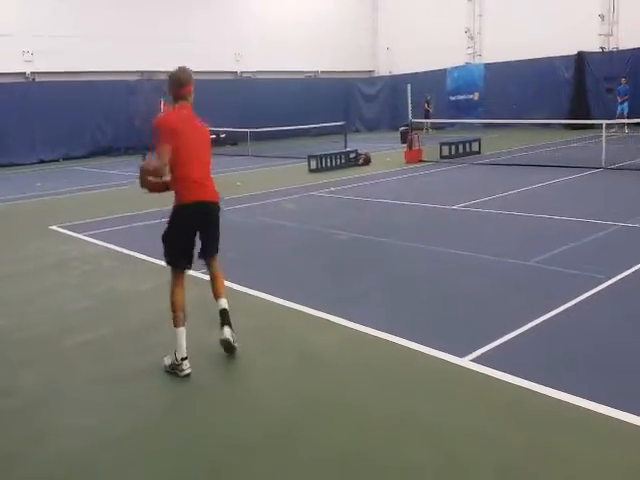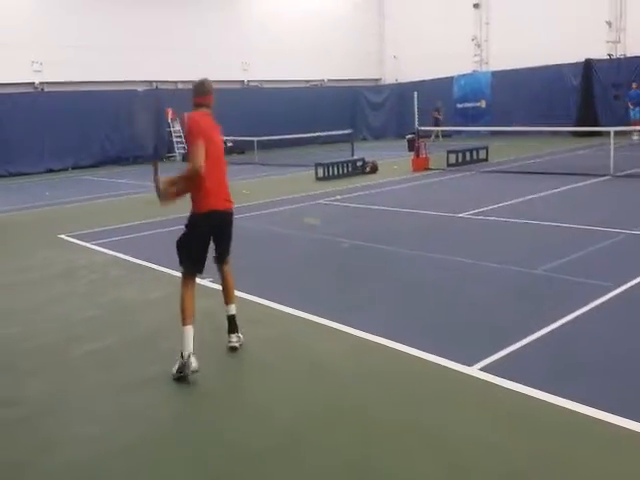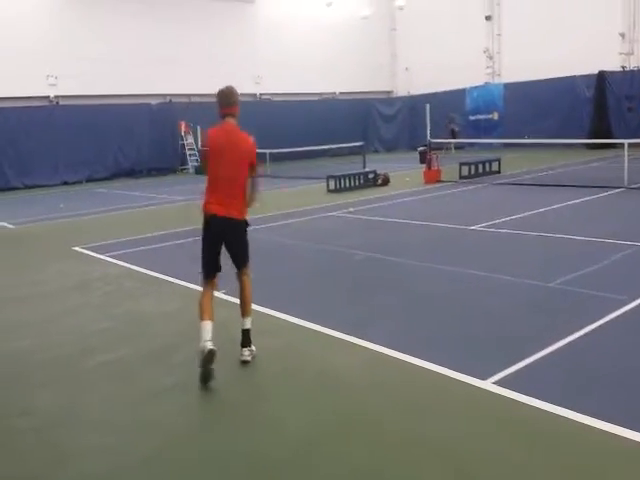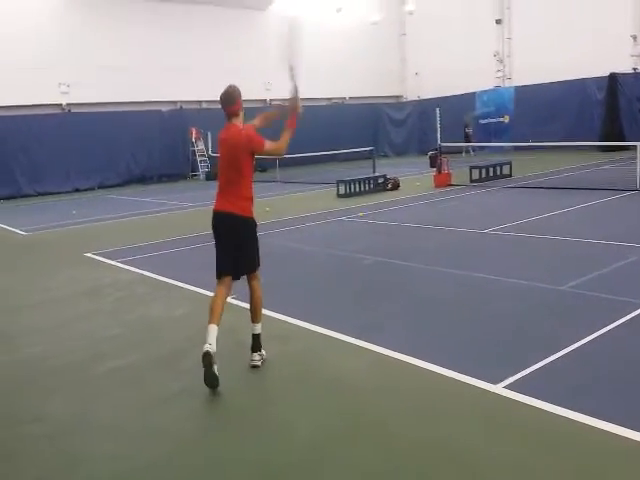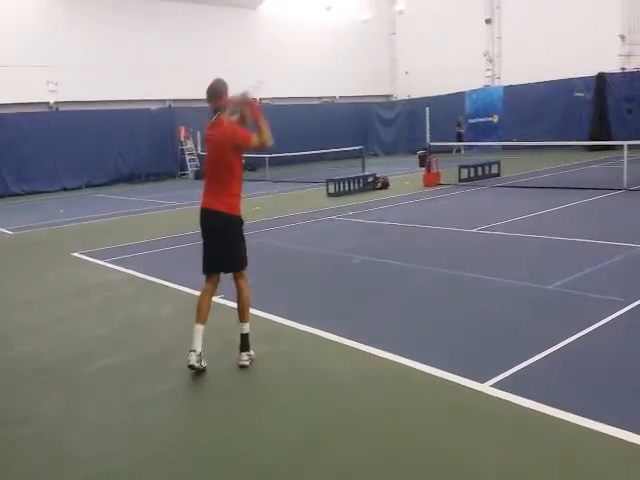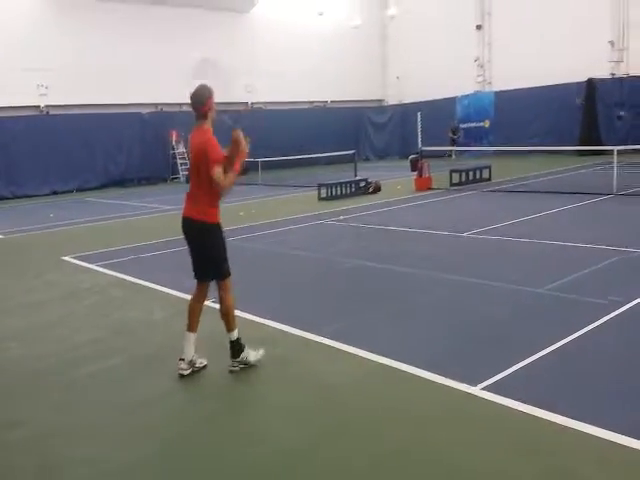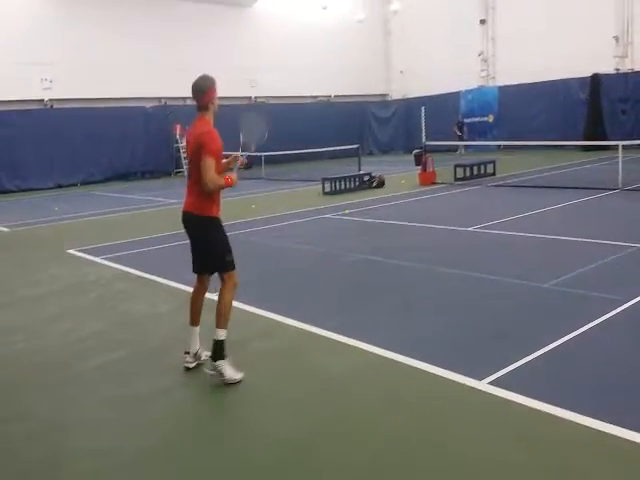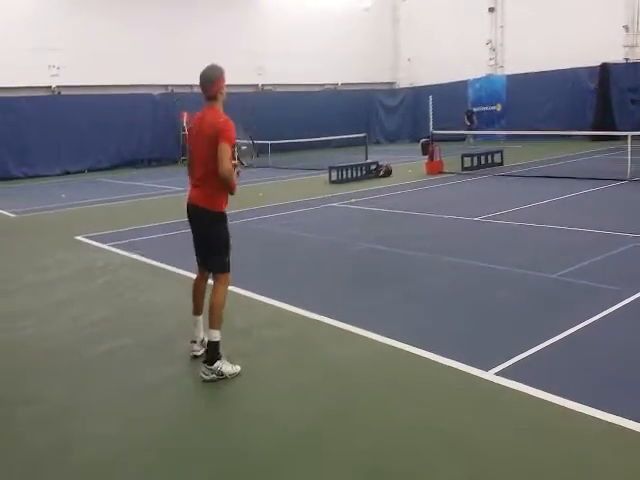
dt=0.2s
person 1, frame 1
left shoulder: (165, 119)
right shoulder: (199, 124)
left elbow: (164, 166)
right wrist: (160, 184)
left hip: (188, 204)
right hip: (211, 201)
left knee: (177, 275)
right knee: (212, 261)
left ankle: (182, 357)
right ankle: (226, 325)
person 1, frame 2
left shoulder: (193, 122)
right shoulder: (215, 128)
left elbow: (198, 167)
left wrist: (166, 183)
right wrist: (174, 189)
left hip: (204, 211)
right hip: (225, 209)
left knee: (188, 280)
right knee: (224, 263)
left ankle: (188, 356)
right ankle: (233, 330)
person 1, frame 3
left shoulder: (211, 136)
right shoulder: (247, 141)
left hip: (212, 217)
right hip: (235, 219)
left knee: (209, 284)
right knee: (243, 274)
left ankle: (208, 343)
right ankle: (246, 344)
person 1, frame 4
left shoulder: (224, 134)
right shoulder: (246, 136)
right elbow: (279, 149)
left wrist: (274, 113)
right wrist: (292, 120)
left hip: (221, 215)
right hip: (241, 217)
left knee: (224, 283)
right knee: (253, 278)
left ankle: (210, 347)
right ankle: (256, 348)
person 1, frame 5
left shoulder: (212, 128)
right shoulder: (234, 132)
right elbow: (266, 142)
left wrist: (243, 112)
right wrist: (254, 109)
left hip: (209, 212)
right hip: (227, 215)
left knee: (211, 281)
right knee: (240, 277)
left ankle: (195, 351)
right ankle: (244, 348)
person 1, frame 6
left shoulder: (197, 137)
right shoulder: (209, 142)
left elbow: (216, 173)
right elbow: (221, 188)
left wrist: (233, 150)
right wrist: (240, 159)
left hip: (192, 220)
right hip: (205, 223)
left knee: (202, 285)
right knee: (224, 286)
left ankle: (188, 358)
right ankle: (237, 352)
person 1, frame 7
left shoulder: (193, 130)
right shoulder: (210, 133)
right elbow: (209, 183)
left wrist: (225, 165)
right wrist: (229, 179)
left hip: (191, 213)
right hip: (205, 216)
left knee: (202, 279)
right knee: (229, 278)
left ankle: (193, 351)
right ankle: (218, 359)
person 1, frame 8
left shoulder: (194, 122)
right shoulder: (223, 123)
right elbow: (224, 169)
right wrist: (233, 184)
left hip: (194, 204)
right hip: (212, 208)
left knee: (204, 271)
right knee: (221, 278)
left ankle: (199, 339)
right ankle: (213, 360)
